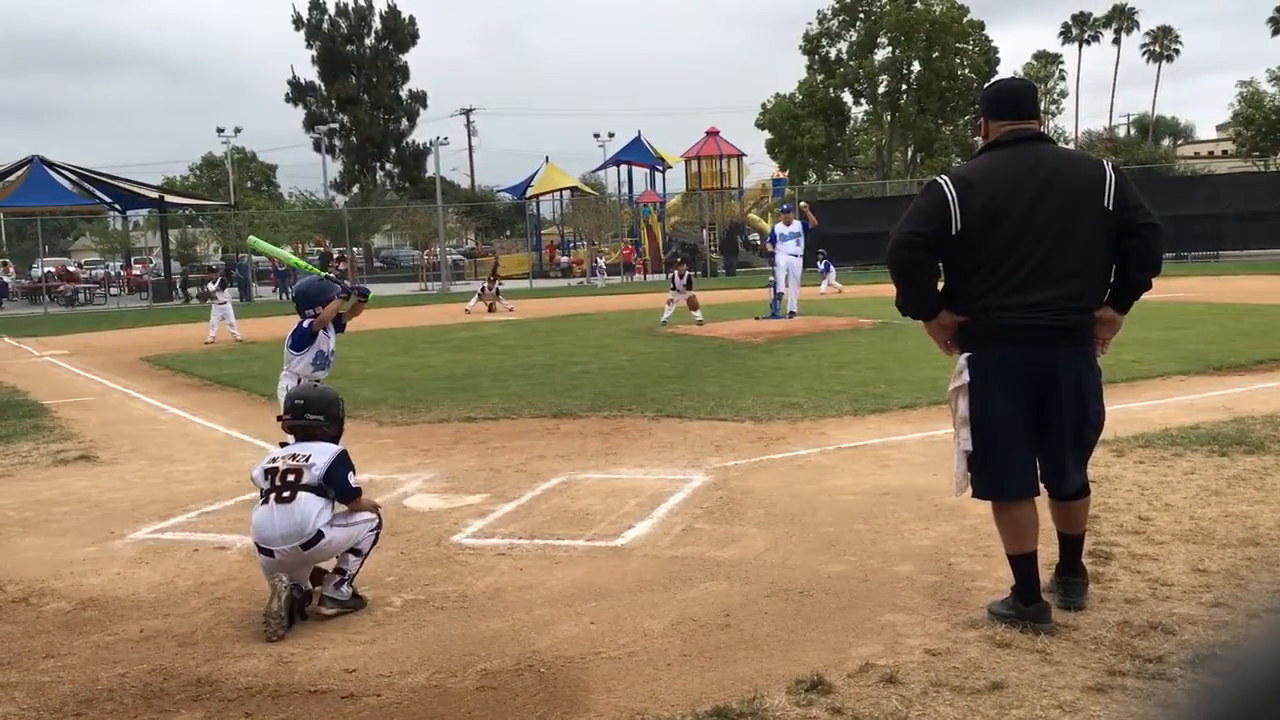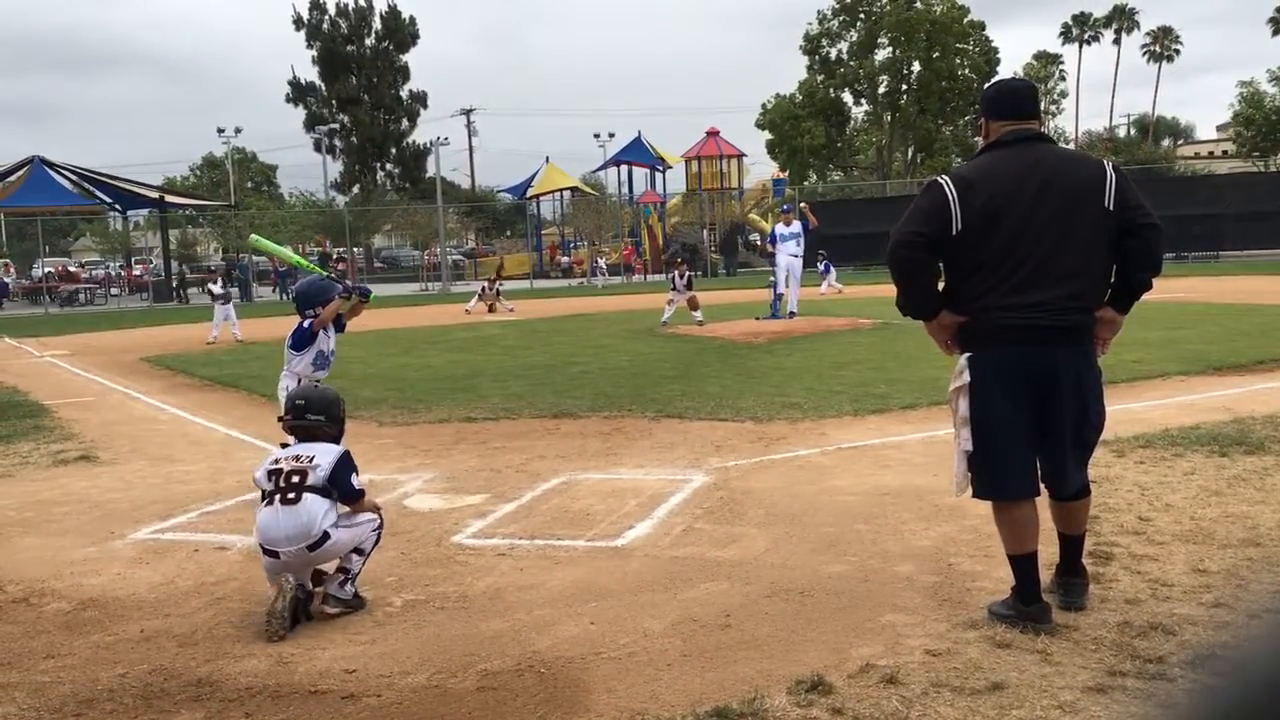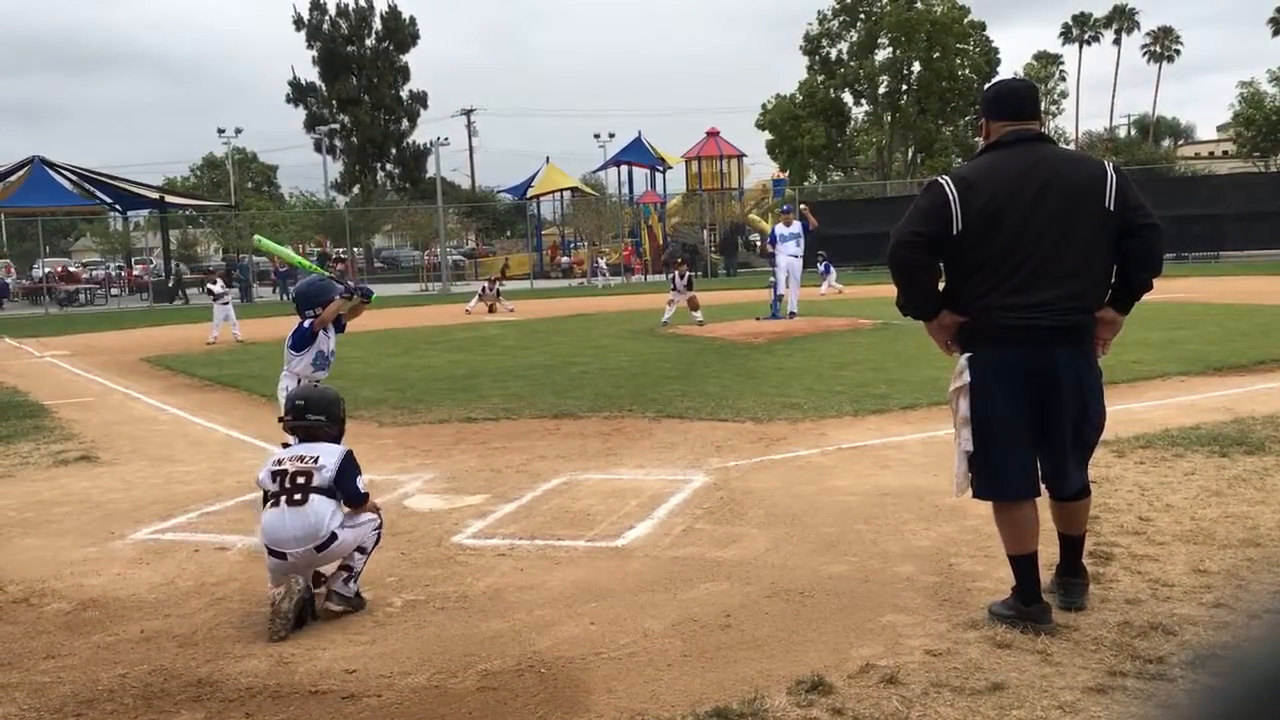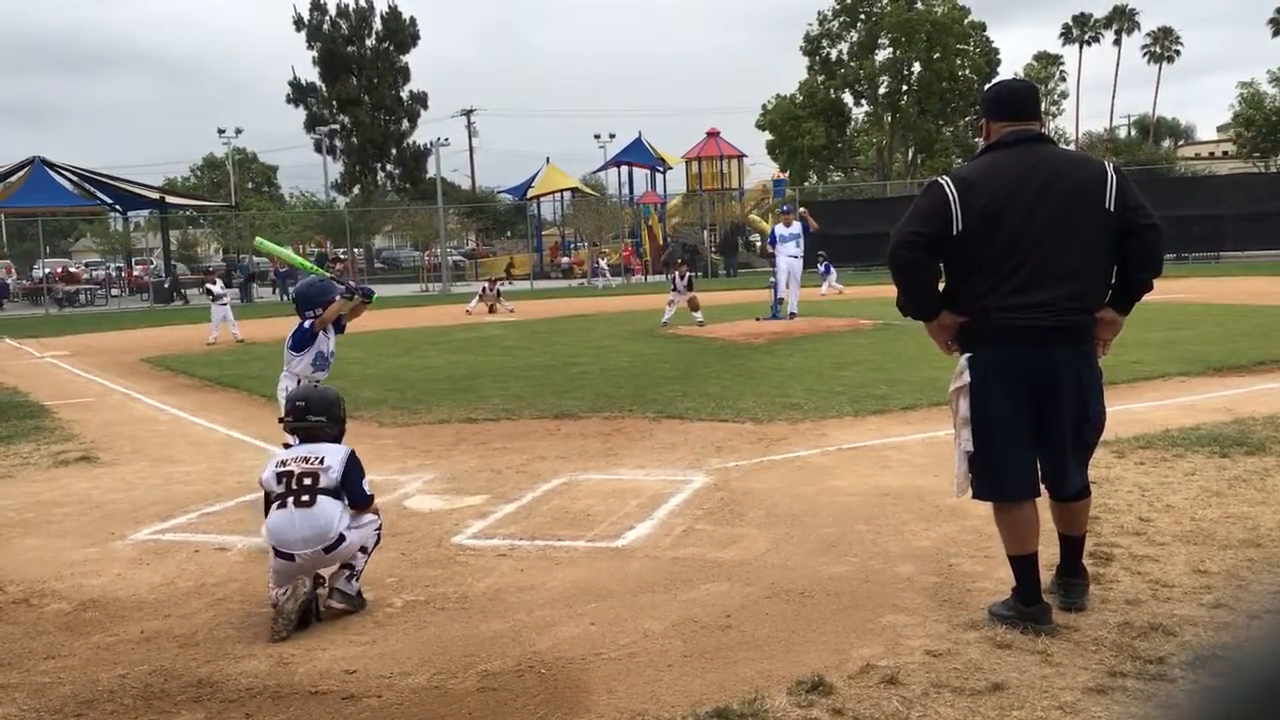
dt=0.1s
person 1, frame 1
left shoulder: (959, 186)
right shoulder: (1097, 175)
left elbow: (905, 249)
right elbow: (1146, 236)
left wrist: (931, 312)
right wrist: (1116, 305)
left hip: (994, 352)
right hip: (1072, 346)
left knee: (1008, 479)
right knee: (1068, 470)
left ankle: (1028, 599)
right ankle: (1071, 576)
person 1, frame 2
left shoulder: (959, 186)
right shoulder: (1098, 175)
left elbow: (905, 250)
right elbow: (1146, 236)
left wrist: (931, 312)
right wrist: (1117, 305)
left hip: (995, 352)
right hip: (1073, 346)
left knee: (1009, 479)
right knee: (1068, 470)
left ankle: (1028, 600)
right ankle: (1071, 577)
person 1, frame 3
left shoulder: (960, 185)
right shoulder: (1098, 175)
left elbow: (906, 249)
right elbow: (1147, 237)
left wrist: (932, 312)
right wrist: (1117, 305)
left hip: (995, 352)
right hip: (1073, 347)
left knee: (1009, 478)
right knee: (1069, 470)
left ankle: (1029, 599)
right ankle: (1072, 577)
person 1, frame 4
left shoulder: (959, 185)
right shoulder: (1099, 175)
left elbow: (906, 249)
right elbow: (1148, 236)
left wrist: (932, 312)
right wrist: (1118, 304)
left hip: (995, 351)
right hip: (1073, 346)
left knee: (1010, 480)
right knee: (1069, 470)
left ankle: (1029, 600)
right ankle: (1072, 577)
person 2, frame 1
left shoulder: (272, 459)
right shoulder: (333, 453)
right elbow: (350, 498)
right wrist: (367, 504)
left hip: (267, 549)
right hip: (308, 539)
left knee: (298, 590)
right knee: (369, 520)
left ankle: (289, 594)
right ankle: (336, 594)
person 2, frame 2
left shoulder: (272, 460)
right shoulder: (335, 454)
right elbow: (353, 499)
right wrist: (369, 505)
left hip: (272, 550)
right hip: (314, 541)
left knee: (288, 585)
right knee: (371, 521)
left ankle: (287, 594)
right ankle: (338, 594)
person 2, frame 3
left shoulder: (274, 461)
right shoulder: (339, 454)
right elbow: (357, 502)
right wrist: (370, 506)
left hip: (277, 551)
right hip: (320, 541)
left knee: (280, 590)
right knee: (371, 521)
left ankle: (292, 596)
right ankle: (341, 591)
person 2, frame 4
left shoulder: (275, 463)
right shoulder: (342, 454)
right elbow: (363, 504)
right wrist: (370, 509)
left hip: (285, 551)
right hip: (329, 544)
left knee: (278, 591)
right knee: (370, 522)
left ankle: (292, 596)
right ankle: (344, 589)
person 3, frame 1
left shoulder: (330, 324)
right shoulder: (305, 329)
left elbow: (349, 315)
right elbow: (323, 320)
left wrist: (361, 299)
right wrist: (343, 297)
right hip: (294, 389)
person 3, frame 2
left shoulder: (330, 324)
right shoulder: (305, 329)
left elbow: (352, 313)
right elbow: (323, 319)
left wrist: (362, 299)
right wrist: (343, 296)
right hip: (295, 389)
person 3, frame 3
left shoulder: (330, 324)
right shoulder: (305, 329)
left elbow: (352, 313)
right elbow: (323, 319)
left wrist: (363, 299)
right wrist: (344, 296)
right hip: (294, 389)
person 3, frame 4
left shoulder: (330, 325)
right shoulder: (305, 330)
left elbow: (352, 314)
right elbow: (324, 319)
left wrist: (364, 300)
right wrist: (345, 296)
right hip: (294, 390)
